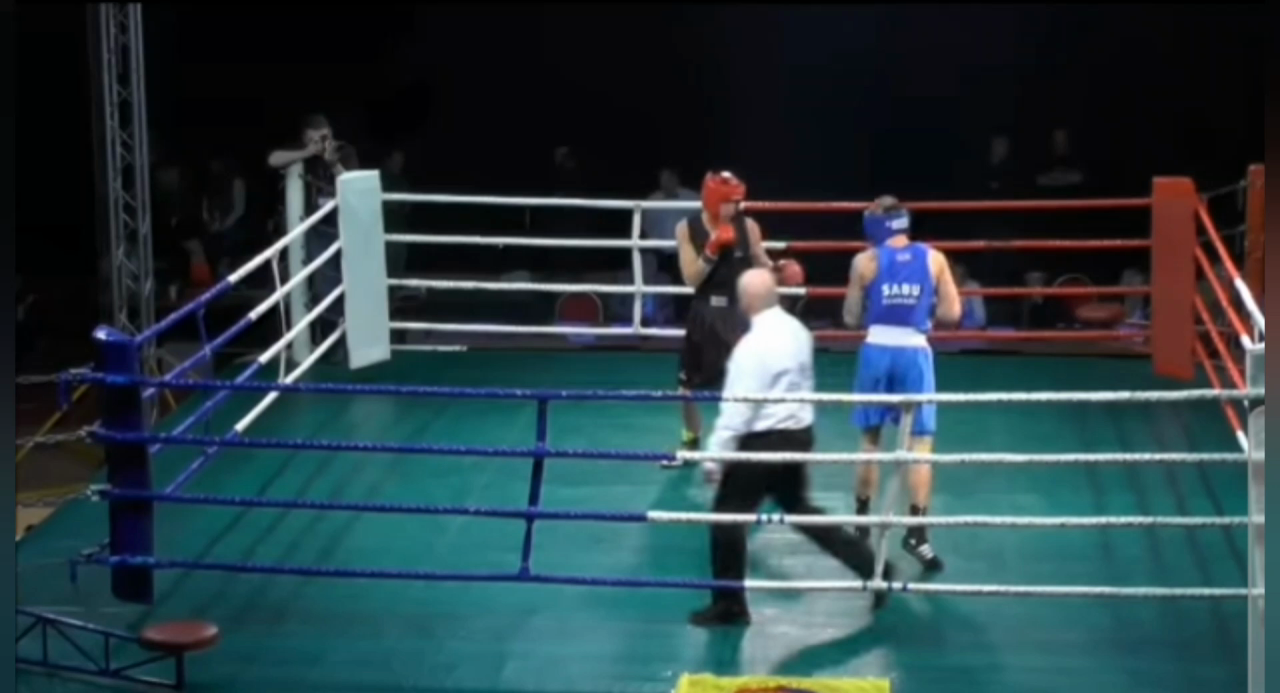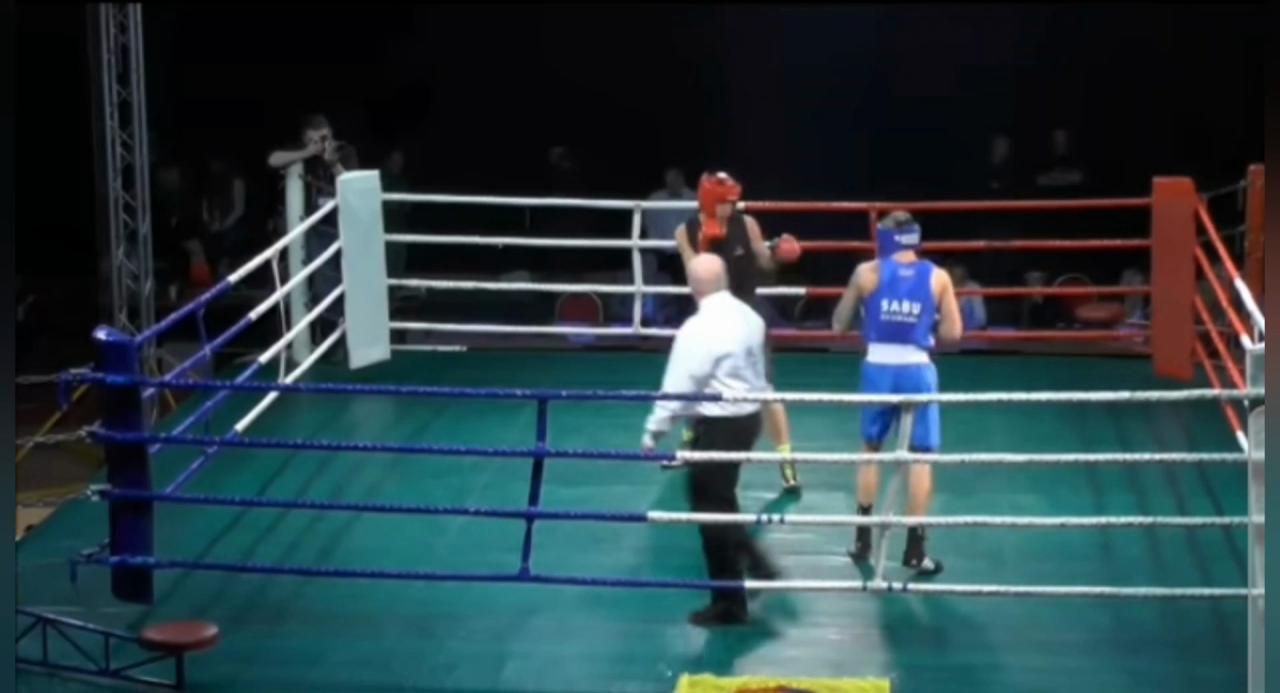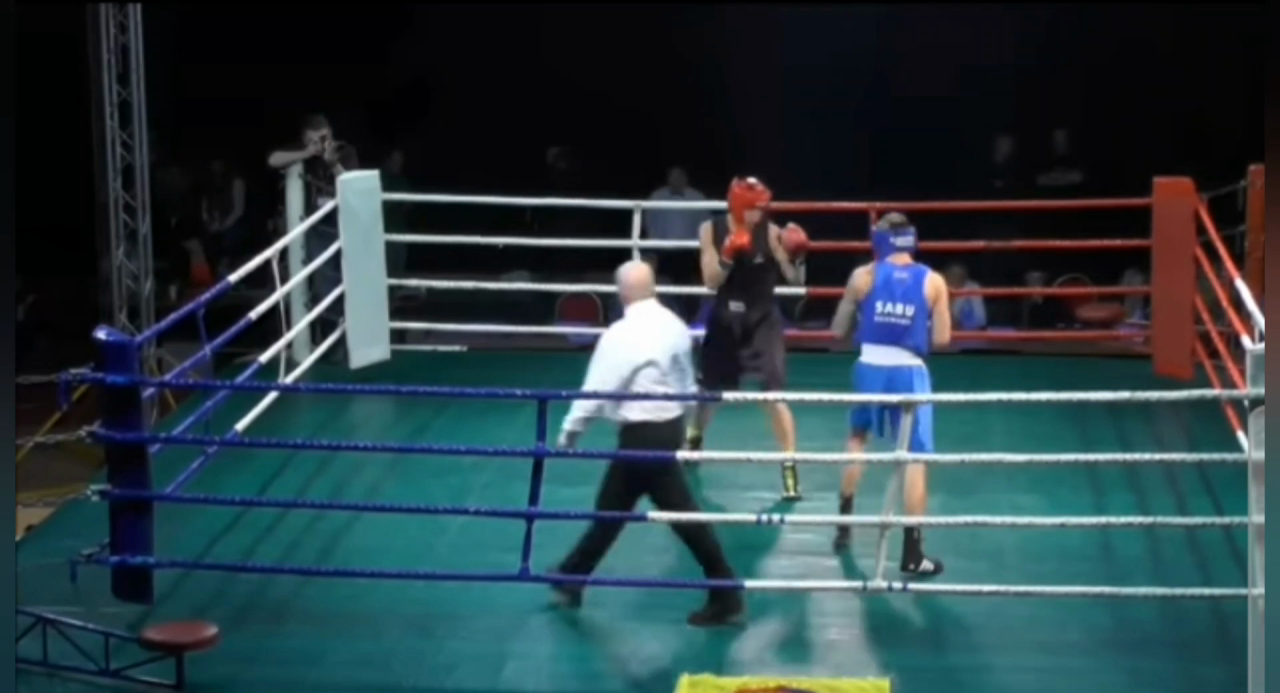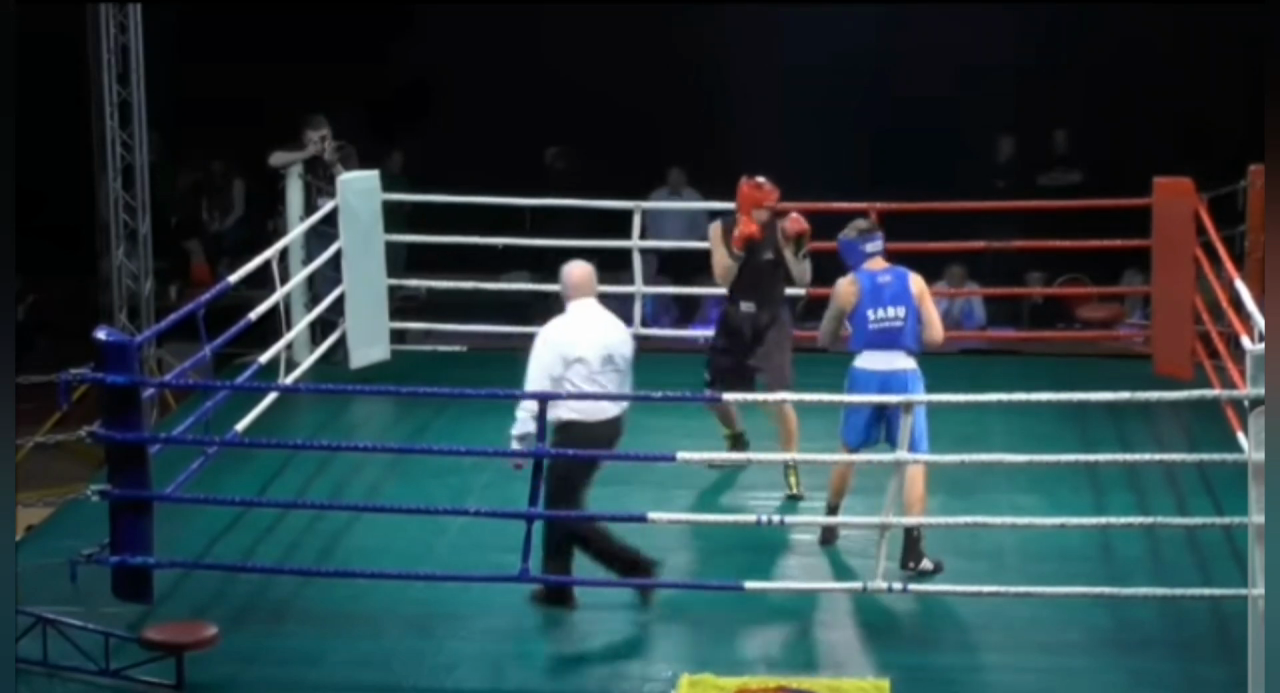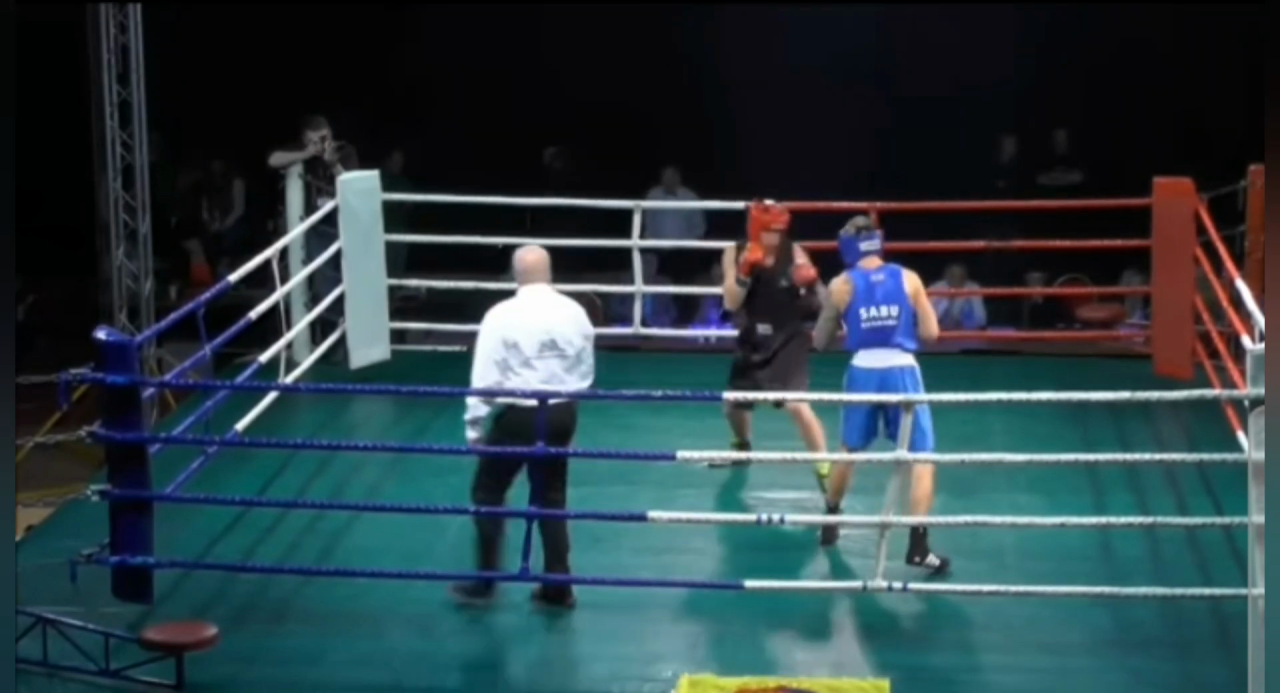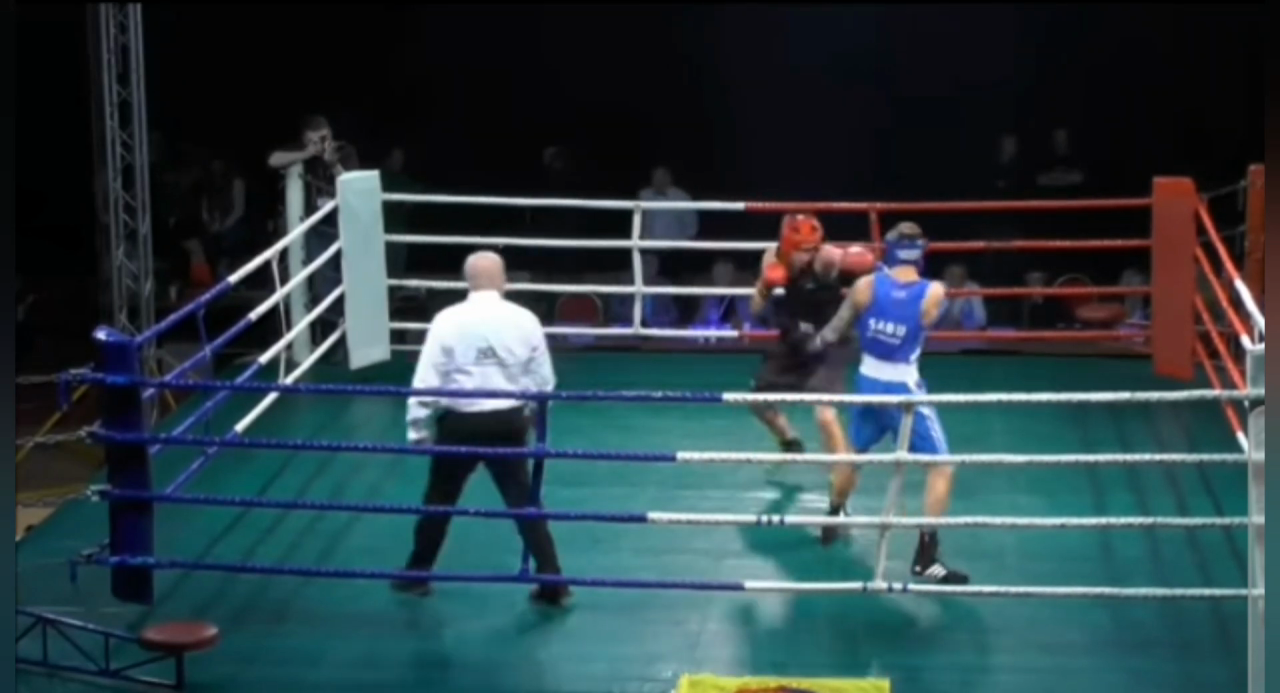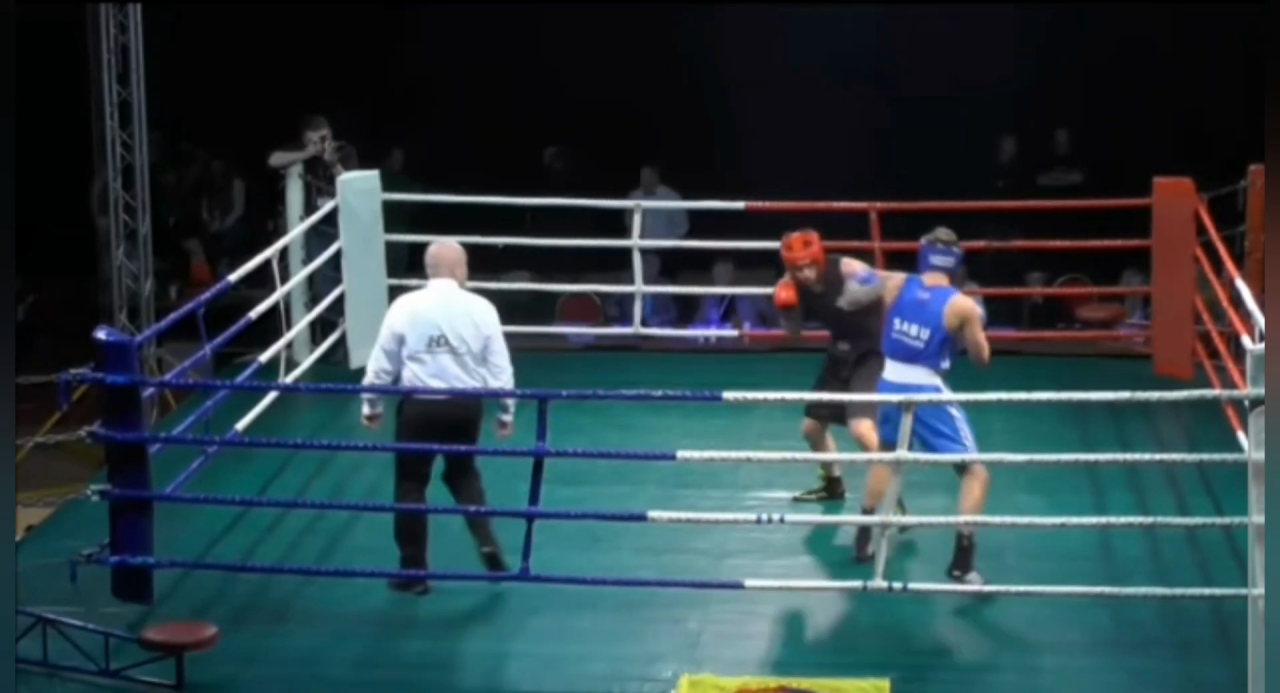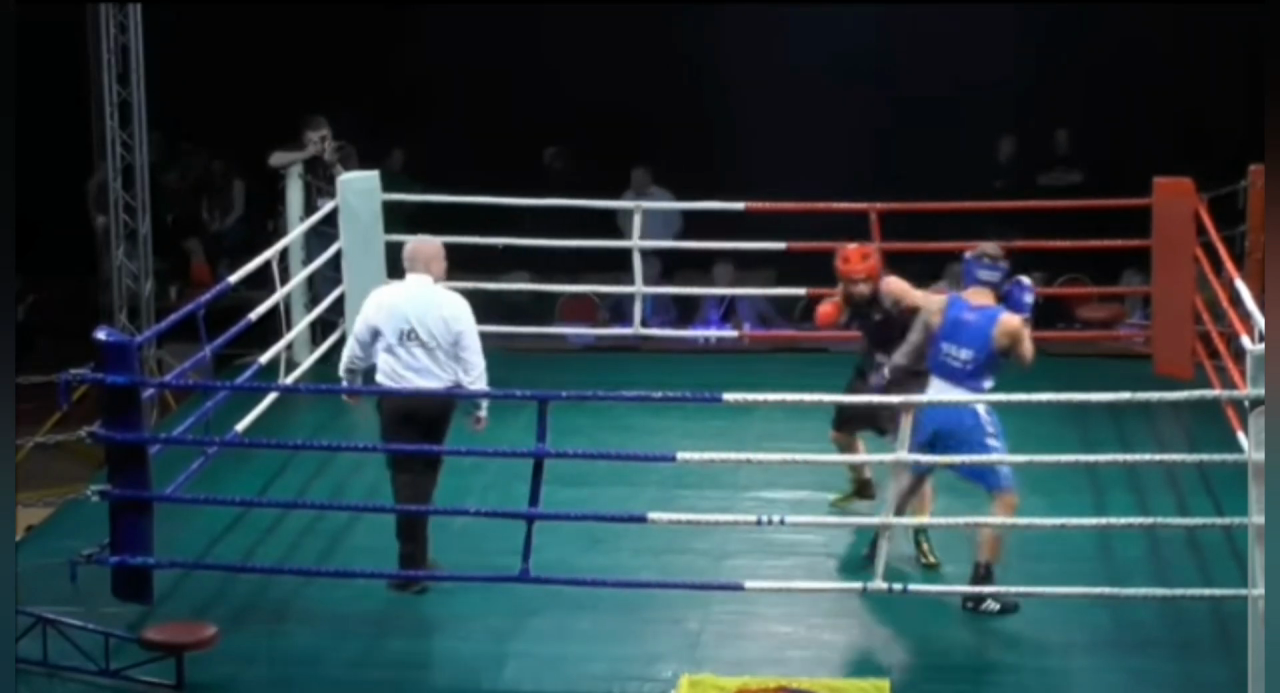
dt=0.2s
person 1, frame 1
left shoulder: (865, 260)
right shoulder: (934, 259)
left elbow: (850, 318)
right elbow: (952, 313)
left hip: (876, 352)
right hip: (914, 353)
left knee: (871, 440)
right knee: (919, 443)
left ankle: (863, 525)
right ankle: (917, 531)
person 1, frame 2
left shoulder: (867, 272)
right shoulder: (938, 278)
left elbow: (840, 325)
right elbow: (952, 333)
left hip: (876, 369)
right hip: (917, 371)
left knee: (871, 451)
right knee: (920, 458)
left ankle: (863, 537)
right ankle: (915, 548)
person 1, frame 3
left shoulder: (863, 275)
right shoulder: (933, 281)
left elbow: (839, 330)
right elbow: (941, 338)
left hip: (870, 369)
right hip: (910, 372)
left knee: (858, 438)
right knee: (915, 459)
left ankle: (844, 523)
right ankle: (912, 552)
person 1, frame 4
left shoulder: (846, 287)
right shoulder: (913, 281)
left elbow: (826, 340)
right elbow: (935, 337)
left hip: (864, 375)
right hip: (904, 375)
left knee: (849, 452)
right knee: (914, 461)
left ankle: (830, 525)
right ankle: (912, 550)
person 1, frame 5
left shoulder: (840, 285)
right shoulder: (909, 280)
left elbow: (820, 341)
right elbow: (930, 333)
left hip: (860, 374)
right hip: (901, 374)
left knee: (849, 452)
right knee: (923, 458)
left ankle: (830, 525)
right ankle: (919, 545)
person 1, frame 6
left shoulder: (866, 285)
right shoulder: (934, 293)
left elbow: (834, 332)
left wrist: (819, 340)
left hip: (868, 381)
right hip: (904, 388)
left knee: (856, 453)
right knee: (941, 468)
left ankle: (831, 520)
right ankle: (926, 556)
person 1, frame 7
left shoulder: (895, 284)
right shoulder: (963, 306)
right elbow: (981, 357)
left hip: (890, 386)
right hip: (927, 392)
right knee: (975, 473)
left ankle: (865, 539)
right ankle: (961, 562)
person 1, frame 8
left shoulder: (937, 306)
right shoulder: (1009, 323)
right elbow: (1026, 358)
left wrist: (886, 372)
right wrist: (1023, 314)
left hip: (933, 408)
right hip: (971, 416)
left knee: (913, 478)
right knee: (1005, 499)
left ankle: (879, 546)
right ankle: (977, 590)
person 2, frame 1
left shoulder: (754, 345)
right shoulder: (797, 330)
left elbow: (737, 407)
left wrist: (716, 457)
left hip: (767, 440)
right hip: (799, 433)
left knee: (727, 517)
right knee: (799, 510)
left ankle: (729, 606)
right ankle: (870, 565)
person 2, frame 2
left shoulder: (699, 329)
right shoulder: (749, 317)
left elbow: (677, 387)
right elbow: (759, 373)
left wrist: (652, 432)
left hip: (718, 426)
right hip: (746, 418)
left knee: (713, 509)
right knee: (717, 502)
left ankle: (730, 603)
right ankle: (754, 566)
person 2, frame 3
left shoulder: (622, 335)
right shoulder: (675, 325)
left elbow: (597, 391)
right elbow: (687, 383)
left wrist: (569, 431)
right wrist: (680, 416)
left hip: (643, 432)
right hip: (669, 425)
left knee: (680, 512)
right knee: (612, 504)
left ankle: (724, 593)
right ankle: (572, 578)
person 2, frame 4
left shoulder: (556, 333)
right shoulder: (617, 327)
left elbow: (535, 393)
right elbow: (623, 383)
left wrist: (519, 440)
left hip: (575, 431)
right hip: (608, 426)
left knee: (561, 511)
right knee: (562, 507)
left ankle: (635, 566)
right ankle: (556, 587)
person 2, frame 5
left shoulder: (501, 315)
right shoulder: (574, 312)
left elbow: (484, 378)
right elbow: (585, 370)
left wrist: (475, 426)
left hip: (517, 417)
right hip: (562, 414)
left knee: (486, 493)
right knee: (550, 498)
left ankle: (483, 580)
right ankle: (557, 586)
person 2, frame 6
left shoulder: (448, 321)
right shoulder: (524, 320)
left elbow: (427, 381)
right elbow: (543, 378)
left wrist: (416, 427)
left hip: (459, 421)
right hip: (508, 420)
left knee: (439, 498)
right knee: (522, 499)
left ankle: (417, 574)
right ankle: (551, 580)
person 2, frame 7
left shoulder: (406, 307)
right shoulder: (480, 308)
left elbow: (382, 363)
right elbow: (499, 366)
left wrist: (370, 404)
right wrist: (506, 410)
left hip: (419, 407)
right hip: (465, 406)
left knee: (410, 486)
right knee: (463, 478)
left ankle: (413, 572)
right ankle: (486, 543)
person 2, frame 8
left shoulder: (381, 299)
right shoulder: (454, 304)
left elbow: (357, 350)
right elbow: (472, 362)
left wrist: (350, 383)
right wrist: (480, 405)
left hip: (397, 399)
right hip: (440, 399)
left knee: (405, 478)
right knee: (425, 473)
left ankle: (412, 564)
right ankle: (414, 554)
person 3, frame 1
left shoulder: (748, 227)
right shoulder: (686, 228)
left elbow: (762, 267)
right elbow: (690, 278)
right wrist: (712, 250)
left hip: (740, 314)
right hip: (704, 314)
right knee: (691, 387)
right ankle: (691, 442)
person 3, frame 2
left shoulder: (746, 225)
right shoulder: (686, 231)
left elbow: (766, 264)
left wrist: (778, 252)
right wrist: (706, 247)
left ankle: (786, 460)
person 3, frame 3
left shoulder: (772, 232)
right shoulder: (710, 230)
left elbow: (797, 280)
right elbow: (711, 283)
left wrist: (796, 256)
right wrist: (728, 256)
left hip: (762, 318)
right hip: (725, 316)
left knee: (772, 393)
right knee: (705, 386)
left ankle: (788, 466)
right ankle: (694, 441)
person 3, frame 4
left shoulder: (778, 230)
right shoulder: (720, 230)
left elbow: (803, 280)
right elbow: (723, 277)
left wrist: (800, 245)
right wrist: (739, 245)
left hip: (771, 318)
right hip: (734, 317)
left knee: (777, 394)
right knee: (716, 390)
left ankle: (790, 466)
right ankle: (737, 440)
person 3, frame 5
left shoulder: (795, 254)
right shoulder: (736, 252)
left elbow: (818, 305)
right elbow: (730, 305)
left wrist: (813, 289)
right wrist: (744, 275)
left hip: (790, 337)
right hip: (753, 338)
left knee: (796, 405)
right knee: (734, 404)
left ankle: (826, 473)
right ankle: (742, 446)
person 3, frame 6
left shoulder: (825, 255)
right shoulder: (772, 258)
right elbow: (757, 309)
right wrist: (766, 286)
left hip: (832, 341)
right hip: (796, 339)
left knee: (825, 416)
right knee: (759, 399)
left ankle: (841, 493)
right ankle: (790, 442)
person 3, frame 7
left shoulder: (845, 269)
right shoulder: (793, 284)
right elbow: (793, 330)
right wrist: (785, 309)
left hip: (871, 355)
right hip: (841, 355)
left knee: (861, 428)
right knee: (812, 428)
right ankle: (832, 483)
person 3, frame 8
left shoulder: (888, 287)
right shoulder: (845, 294)
right elbow: (842, 329)
right wrist: (829, 319)
left hip: (910, 371)
right hip: (874, 366)
right knee: (840, 434)
left ankle: (921, 534)
right ankle: (864, 485)
person 4, frame 1
left shoulder: (345, 152)
right shoulder: (303, 152)
right elbow: (273, 160)
left wrist: (334, 164)
right wrist: (306, 154)
right hip: (318, 228)
right knee: (325, 286)
person 4, frame 2
left shoulder: (345, 151)
right shoulder: (302, 152)
right elbow: (273, 160)
left wrist: (334, 164)
right wrist: (306, 154)
right hip: (318, 228)
right knee: (325, 287)
person 4, frame 3
left shoulder: (345, 152)
right shoulder: (302, 152)
right elbow: (273, 160)
left wrist: (333, 164)
right wrist: (306, 154)
right hip: (318, 228)
right knee: (325, 287)
person 4, frame 4
left shoulder: (345, 151)
right shoulder: (303, 152)
right elbow: (273, 160)
left wrist: (334, 164)
right wrist: (305, 154)
right hip: (318, 228)
right knee: (325, 287)
person 4, frame 5
left shoulder: (345, 151)
right shoulder: (302, 152)
right elbow: (273, 160)
left wrist: (334, 164)
right wrist: (306, 155)
right hip: (318, 228)
right knee: (325, 286)
person 4, frame 6
left shoulder: (345, 151)
right shoulder: (302, 152)
right elbow: (273, 160)
left wrist: (334, 164)
right wrist: (306, 155)
right hip: (318, 228)
right knee: (325, 286)
person 4, frame 7
left shoulder: (345, 152)
right shoulder: (301, 152)
right elbow: (273, 160)
left wrist: (333, 165)
right wrist: (306, 155)
right hip: (318, 227)
right knee: (325, 285)
person 4, frame 8
left shoulder: (345, 152)
right shoulder: (301, 152)
right elbow: (273, 161)
left wrist: (334, 165)
right wrist: (306, 154)
right hip: (317, 228)
right knee: (324, 285)
right ankle: (332, 335)
